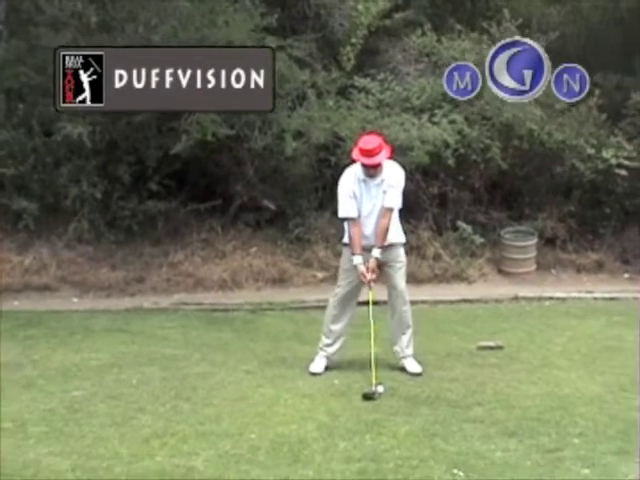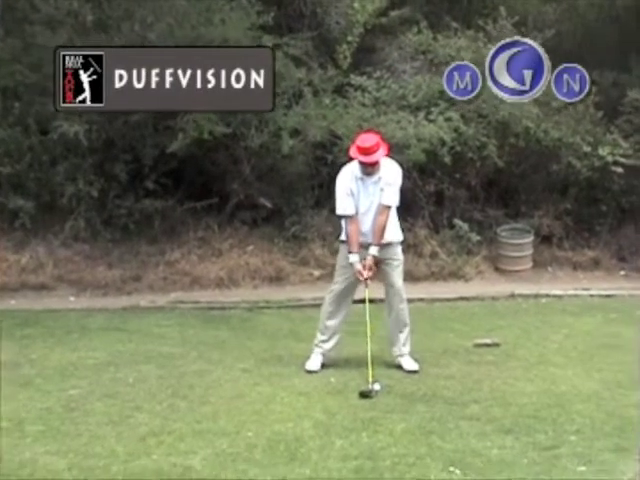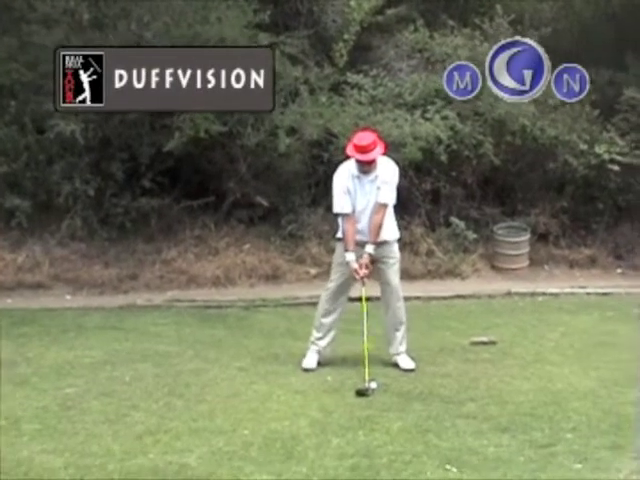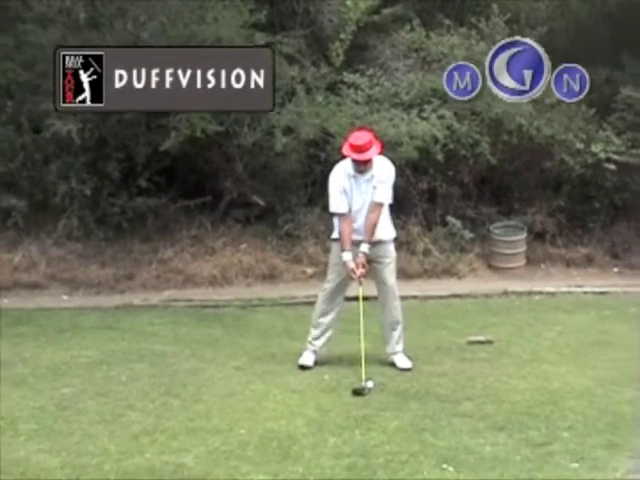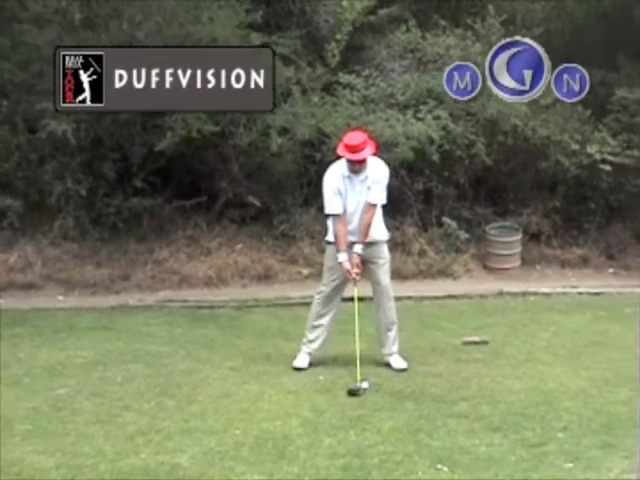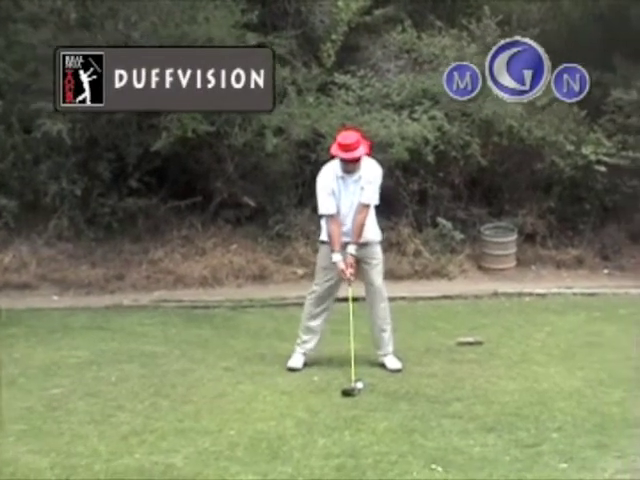
dt=0.1s
person 1, frame 1
left shoulder: (395, 172)
right shoulder: (348, 179)
left elbow: (386, 216)
right elbow: (353, 222)
left wrist: (376, 255)
right wrist: (358, 260)
left hip: (390, 245)
right hip: (357, 245)
left knee: (400, 297)
right knee: (342, 298)
left ankle: (406, 354)
right ankle: (324, 353)
person 1, frame 2
left shoulder: (393, 170)
right shoulder: (346, 176)
left elbow: (383, 213)
right elbow: (350, 220)
left wrist: (374, 252)
right wrist: (355, 257)
left hip: (388, 243)
right hip: (354, 242)
left knee: (397, 296)
right knee: (338, 295)
left ankle: (402, 352)
right ankle: (320, 350)
person 1, frame 3
left shoulder: (389, 169)
right shoulder: (342, 174)
left elbow: (380, 212)
right elbow: (347, 218)
left wrist: (370, 251)
right wrist: (351, 256)
left hip: (384, 240)
right hip: (351, 240)
left knee: (393, 294)
right knee: (333, 292)
left ankle: (399, 351)
right ankle: (315, 348)
person 1, frame 4
left shoulder: (385, 168)
right shoulder: (338, 174)
left elbow: (375, 211)
right elbow: (344, 218)
left wrist: (364, 250)
right wrist: (348, 256)
left hip: (380, 240)
right hip: (346, 240)
left knee: (390, 293)
right knee: (331, 291)
left ankle: (396, 350)
right ankle: (312, 348)
person 1, frame 5
left shoulder: (379, 169)
right shoulder: (333, 175)
left elbow: (369, 212)
right elbow: (338, 219)
left wrist: (358, 251)
right wrist: (343, 257)
left hip: (374, 241)
right hip: (340, 241)
left knee: (384, 293)
right knee: (326, 294)
left ankle: (391, 351)
right ankle: (307, 350)
person 1, frame 6
left shoulder: (372, 169)
right shoulder: (326, 176)
left elbow: (363, 212)
right elbow: (332, 220)
left wrist: (352, 251)
right wrist: (337, 257)
left hip: (367, 242)
right hip: (333, 241)
left knee: (378, 294)
right knee: (320, 294)
left ankle: (386, 351)
right ankle: (302, 349)
